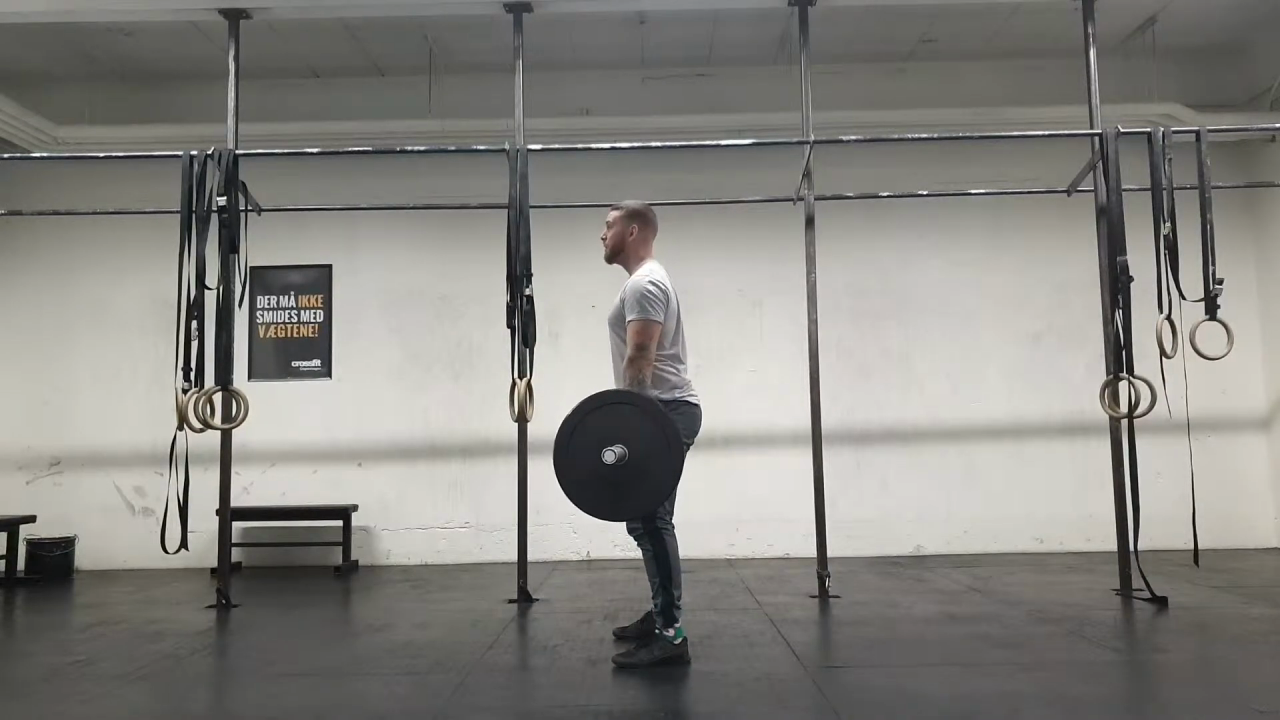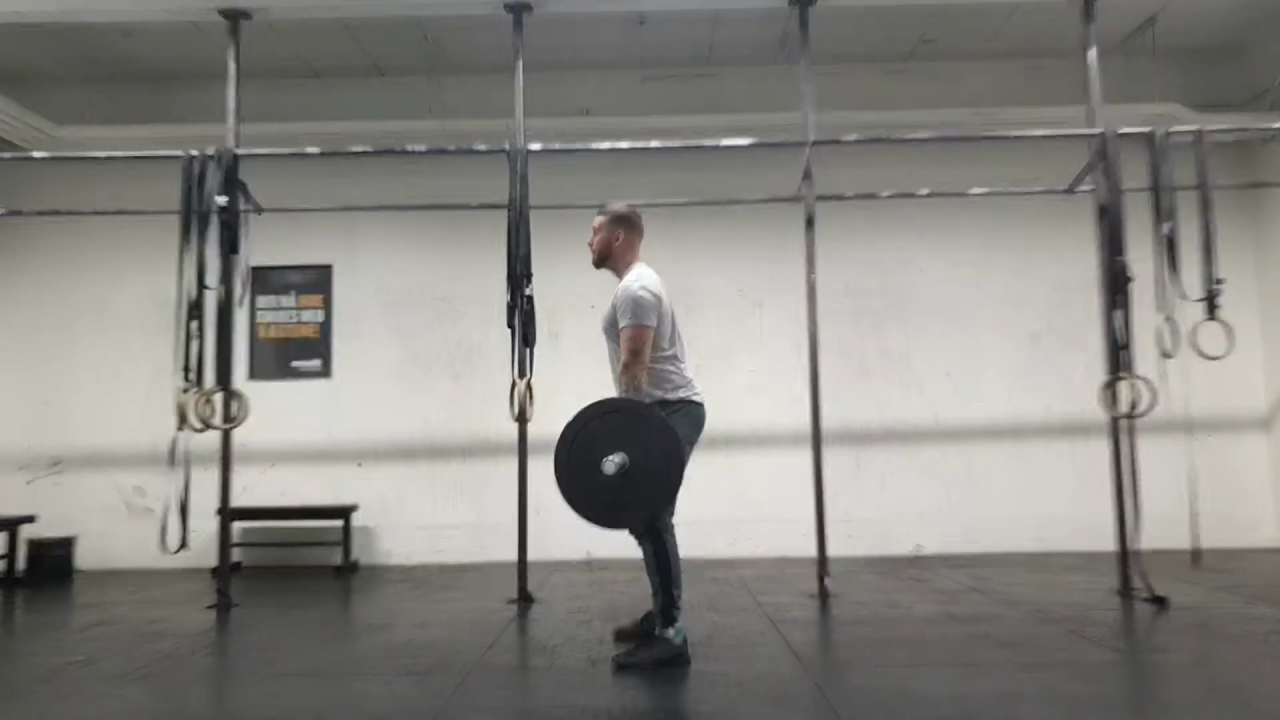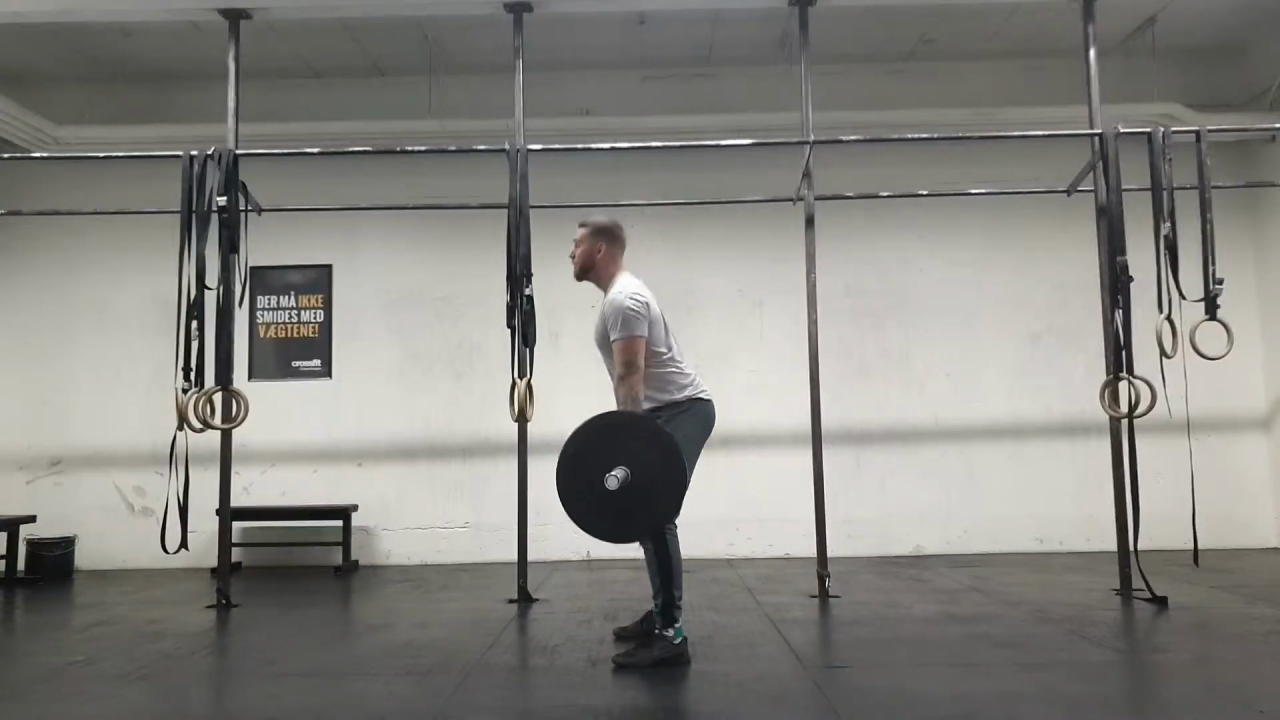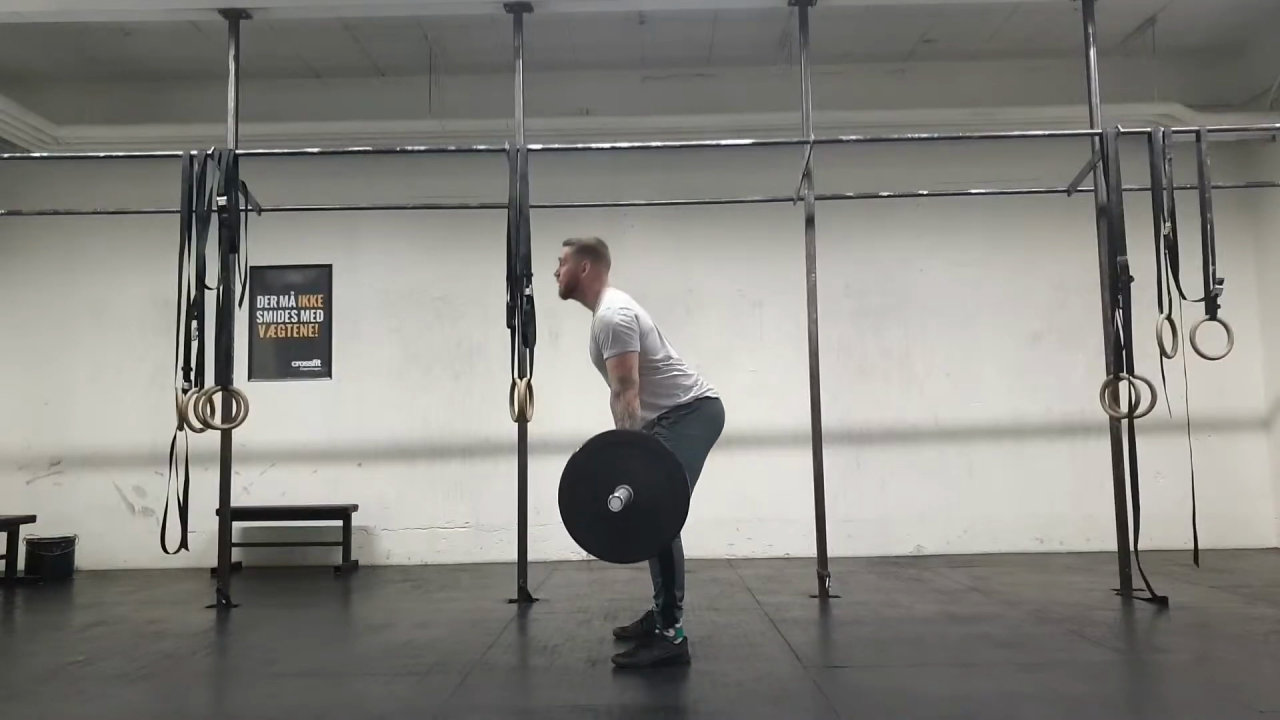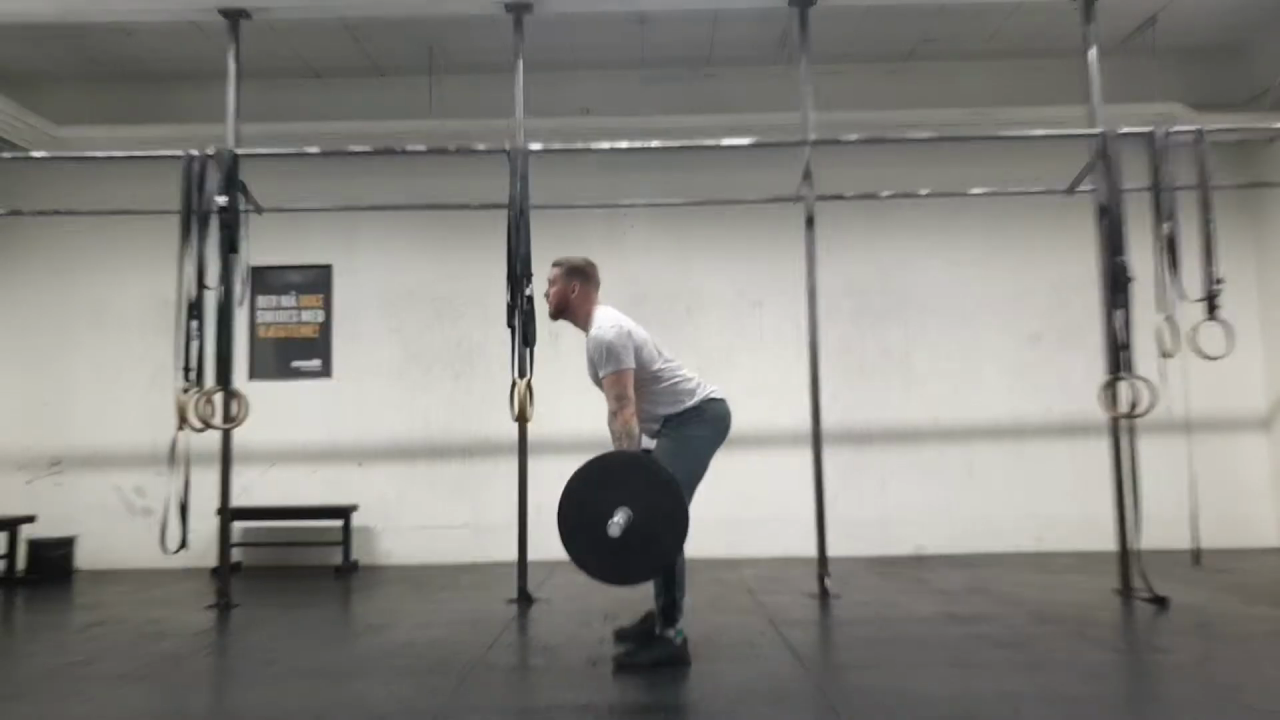
dt=0.2s
person 1, frame 1
left shoulder: (643, 283)
right shoulder: (645, 281)
left elbow: (640, 359)
left hip: (664, 413)
right hip: (662, 412)
left knee: (649, 519)
right knee: (647, 519)
left ankle: (669, 635)
right ankle: (662, 615)
person 1, frame 2
left shoulder: (634, 288)
right shoulder: (636, 284)
left elbow: (634, 365)
left hip: (669, 412)
right hip: (668, 410)
left knee: (649, 517)
right knee: (648, 516)
left ankle: (669, 635)
right ankle: (662, 615)
person 1, frame 3
left shoulder: (622, 299)
right shoulder: (622, 294)
left elbow: (630, 377)
left hip: (679, 411)
right hip: (675, 410)
left ankle: (669, 635)
right ankle: (663, 614)
person 1, frame 4
left shoulder: (611, 316)
right shoulder: (610, 309)
left elbow: (626, 392)
right elbow: (628, 390)
left hip: (688, 414)
right hip: (684, 413)
left ankle: (670, 635)
right ankle: (663, 615)
person 1, frame 5
left shoulder: (605, 334)
right shoulder: (603, 327)
left elbow: (623, 410)
right elbow: (626, 408)
left hip: (696, 416)
right hip: (692, 416)
left ankle: (670, 636)
right ankle: (664, 615)
